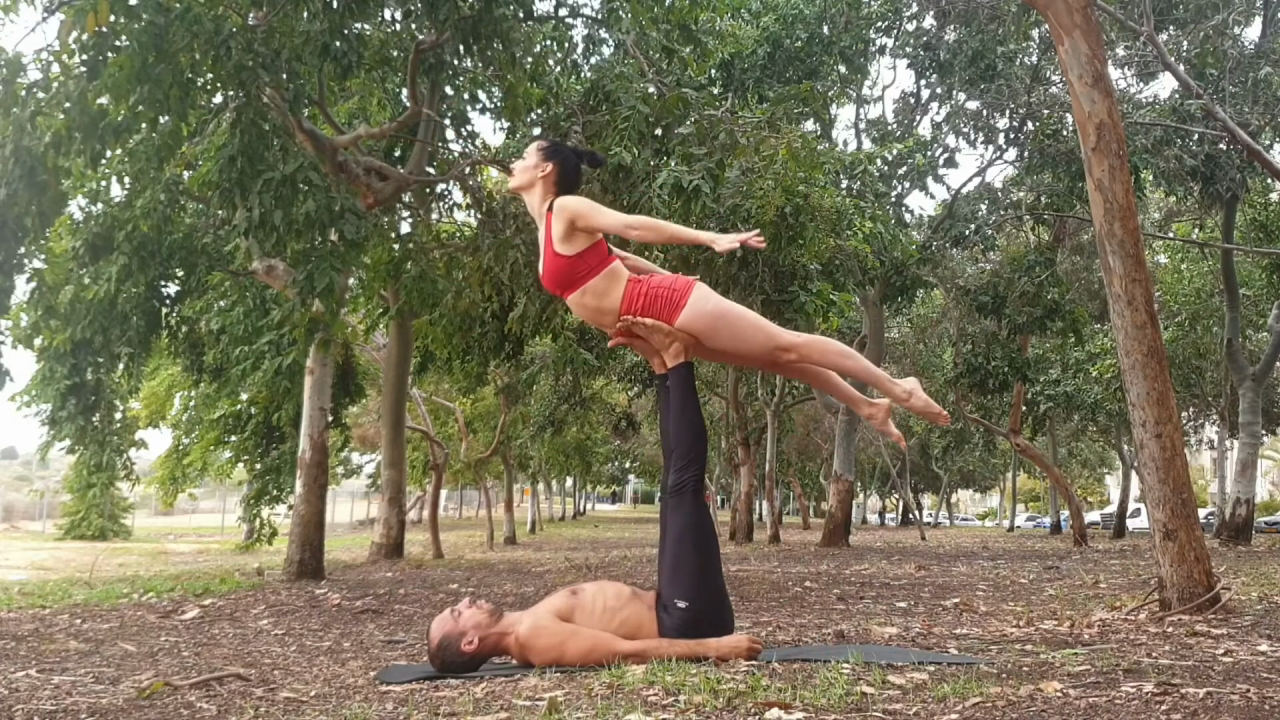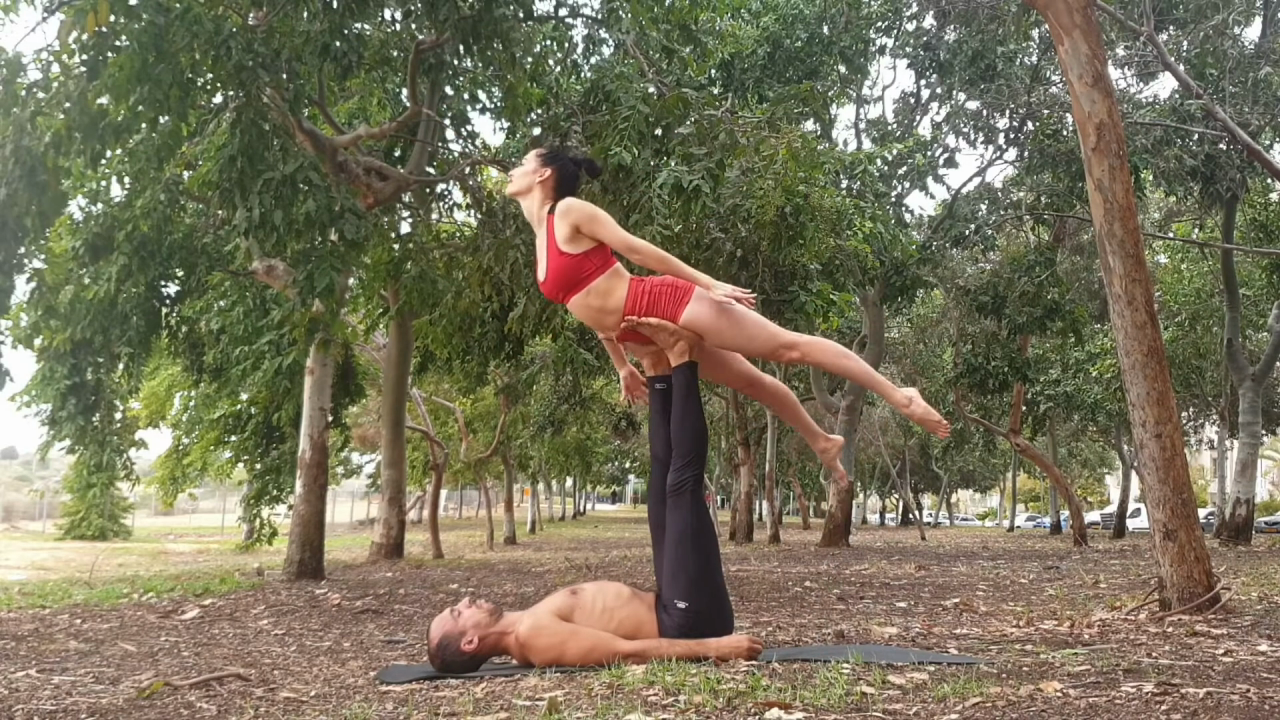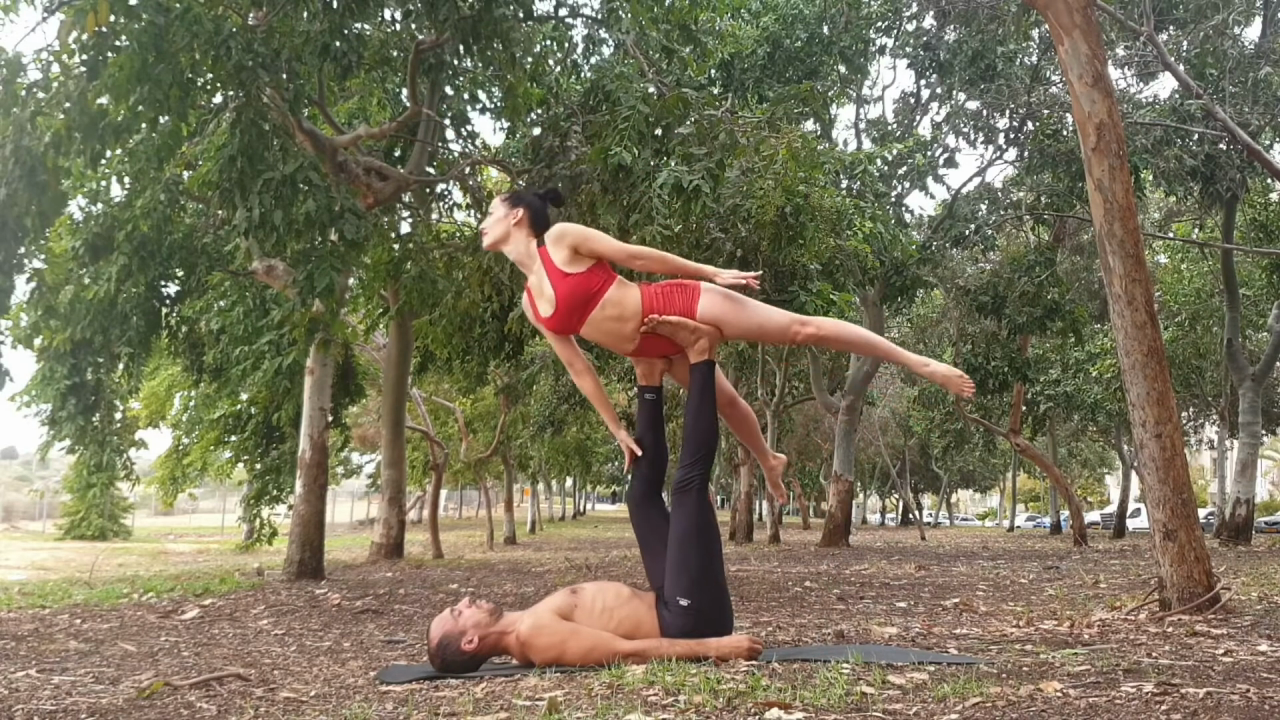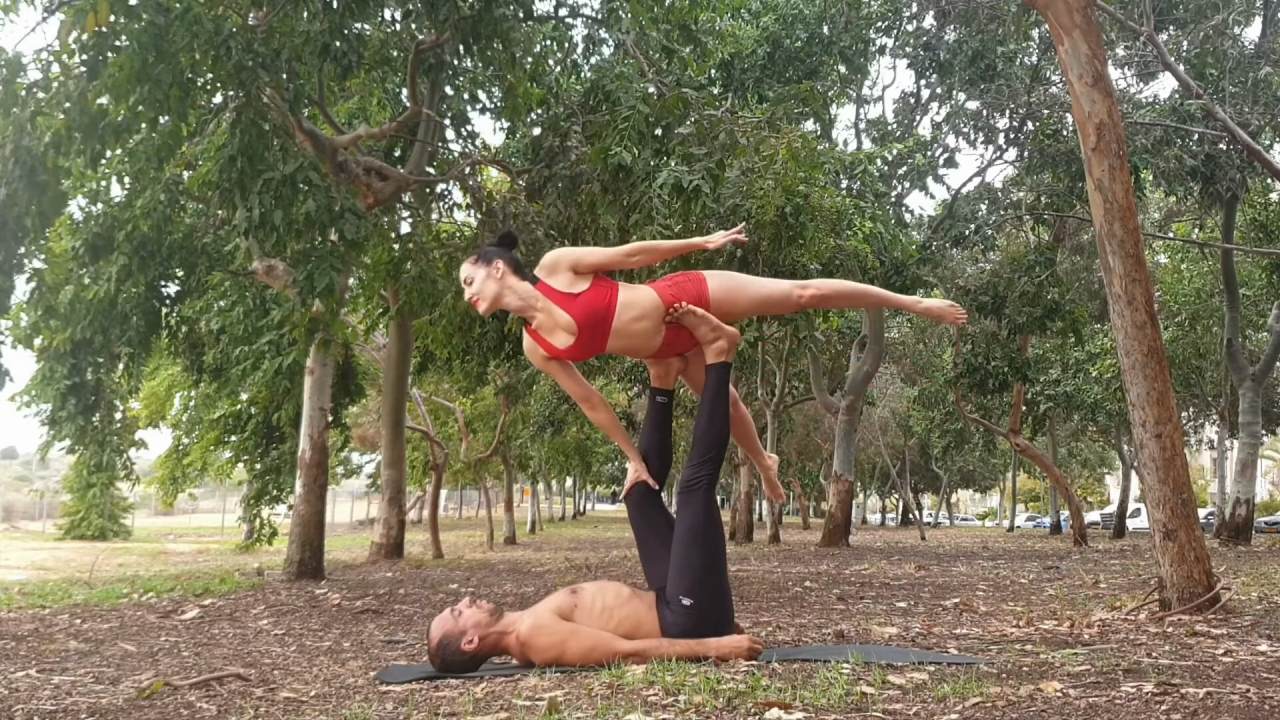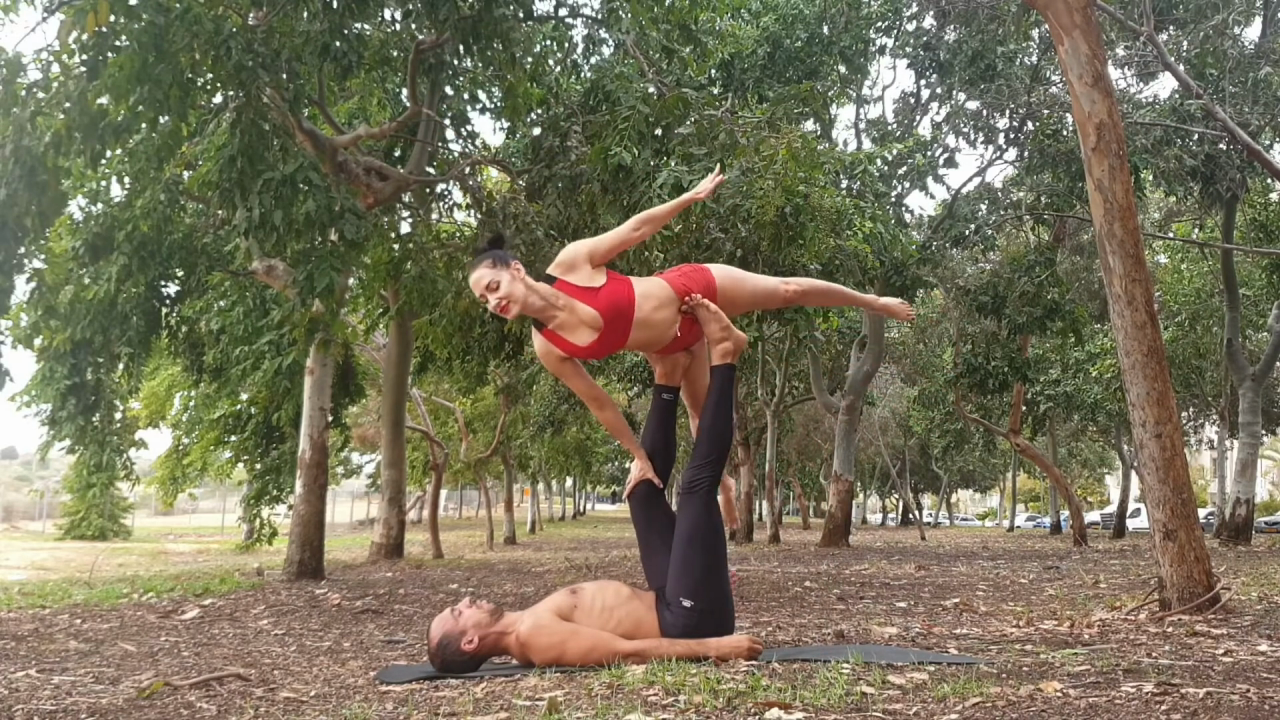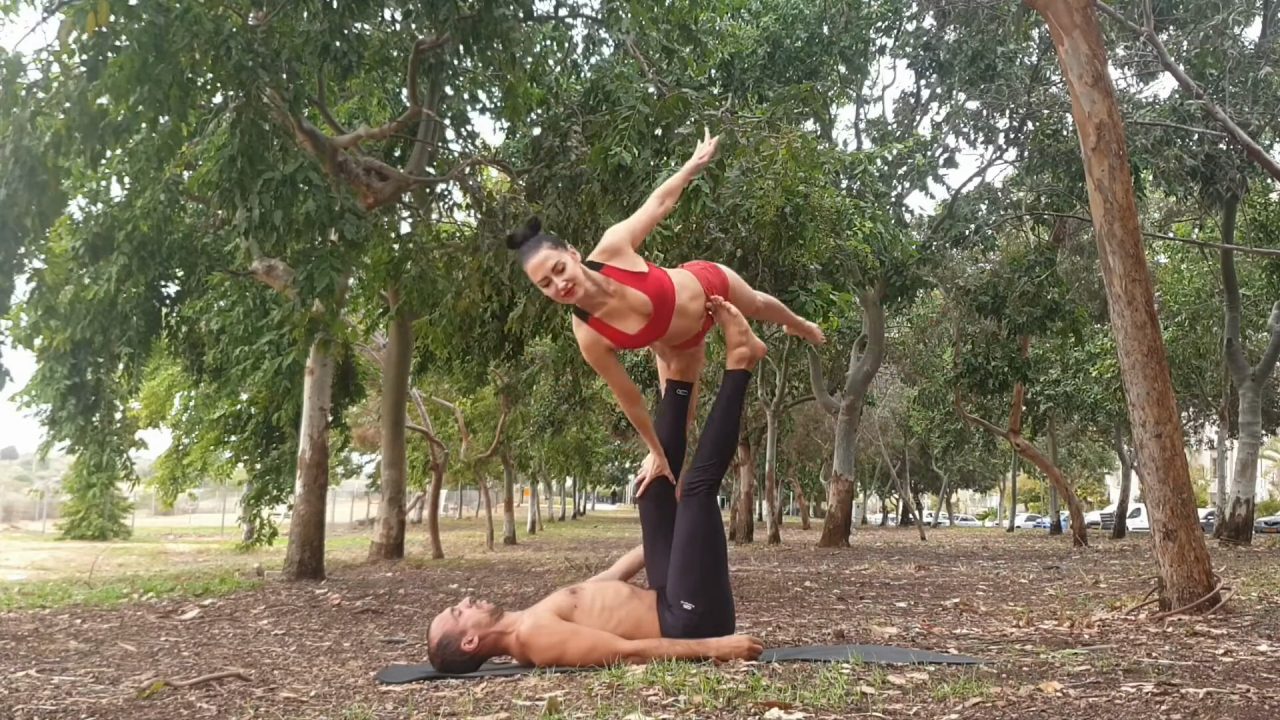
dt=0.4s
person 1, frame 1
left shoulder: (568, 210)
right shoulder: (548, 228)
left elbow: (636, 226)
left wrist: (712, 239)
left hip: (668, 305)
right hip: (656, 324)
left knee: (785, 346)
right knee: (772, 358)
left ankle: (896, 389)
right ankle: (865, 406)
person 1, frame 2
left shoulder: (569, 212)
right shoulder: (542, 245)
left elbow: (637, 248)
right elbow: (591, 307)
left wrist: (709, 283)
right wrist: (622, 365)
left hip: (667, 303)
left knee: (788, 346)
right knee: (748, 378)
left ankle: (899, 396)
right ankle: (819, 440)
person 1, frame 3
left shoulder: (561, 239)
right shoulder: (531, 305)
left elbow: (638, 256)
right elbow: (579, 368)
left wrist: (713, 274)
right wrist: (617, 430)
left hip: (682, 306)
right hip: (663, 347)
left knee: (801, 329)
right knee: (724, 402)
left ankle: (917, 362)
right ankle: (767, 460)
person 1, frame 4
left shoulder: (555, 265)
right shoulder: (535, 347)
left elbow: (631, 254)
right elbow: (591, 402)
left wrist: (704, 241)
right wrist: (634, 458)
left hip: (689, 299)
right hip: (675, 346)
left knee: (804, 293)
right knee: (723, 402)
left ankle: (914, 303)
right ankle: (763, 464)
person 1, frame 5
left shoulder: (569, 263)
right shoulder: (545, 350)
left elbow: (635, 228)
right elbow: (599, 403)
left wrist: (693, 196)
right wrist: (638, 456)
left hip: (694, 289)
right hip: (672, 343)
left knee: (790, 290)
right knee: (699, 409)
left ankle: (871, 302)
right ankle: (721, 480)
person 1, frame 6
left shoulder: (613, 246)
right shoulder: (590, 338)
left elbow: (659, 201)
right elbow: (630, 400)
left wrist: (696, 162)
right wrist: (656, 454)
left hip: (709, 284)
right hip: (675, 344)
left knee: (758, 304)
left ankle: (799, 324)
person 2, frame 1
left shoulder: (530, 625)
right shoulder: (530, 636)
right elbow: (627, 652)
right wrist: (712, 647)
left hip: (676, 616)
right hip: (689, 624)
right knee: (684, 487)
left ankle: (666, 363)
right ankle: (675, 358)
person 2, frame 2
left shoulder: (530, 625)
right shoulder: (531, 635)
right elbow: (628, 653)
right wrist: (713, 646)
left hip: (676, 618)
right hip: (690, 625)
right knee: (683, 487)
left ankle: (664, 367)
right ankle: (680, 357)
person 2, frame 3
left shoulder: (529, 625)
right shoulder: (531, 634)
right elbow: (628, 652)
right wrist: (712, 646)
left hip: (675, 611)
right hip: (690, 624)
left knee: (643, 493)
right knee: (688, 485)
left ankle: (649, 378)
right ankle: (699, 356)
person 2, frame 4
left shoulder: (529, 626)
right shoulder: (532, 634)
right elbow: (628, 653)
right wrist: (715, 646)
left hip: (678, 611)
right hip: (689, 623)
left knee: (640, 491)
right knee: (696, 483)
left ankle: (663, 380)
right ankle: (716, 357)
person 2, frame 5
left shoulder: (529, 624)
right shoulder: (532, 635)
right elbow: (629, 653)
right wrist: (714, 647)
left hip: (677, 611)
right hip: (692, 623)
left knee: (645, 488)
right knee: (697, 484)
left ankle: (667, 379)
right ankle: (722, 358)
person 2, frame 6
left shoulder: (530, 623)
right shoulder: (532, 635)
left elbow: (602, 585)
right elbow: (628, 653)
right wrist: (716, 646)
left hip: (670, 607)
right hip: (693, 621)
left knee: (656, 484)
right knee: (698, 485)
left ankle: (679, 373)
right ankle: (738, 363)
